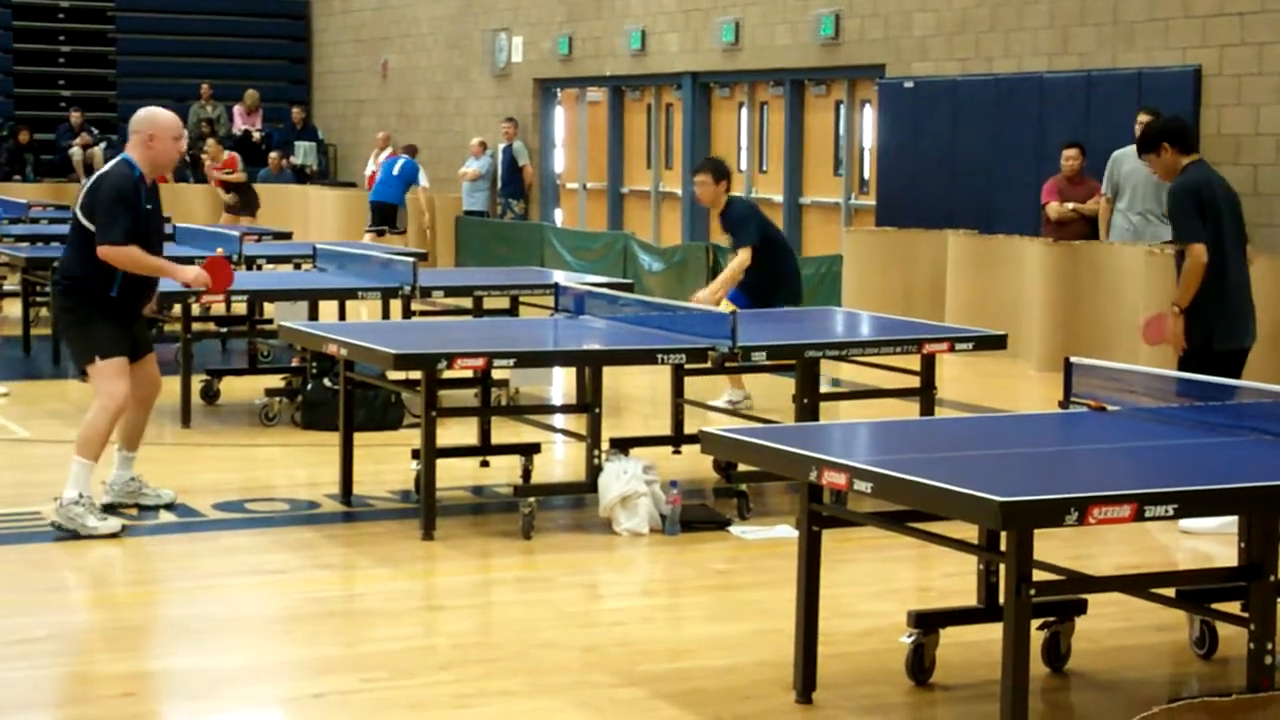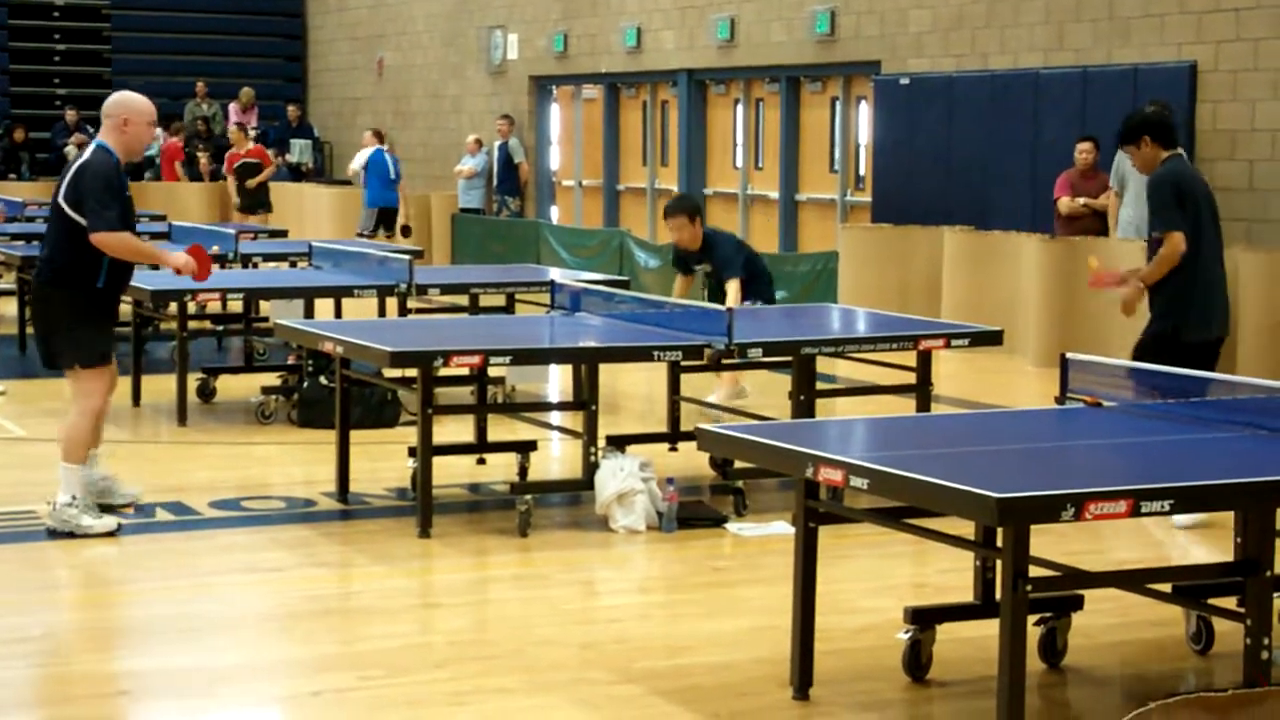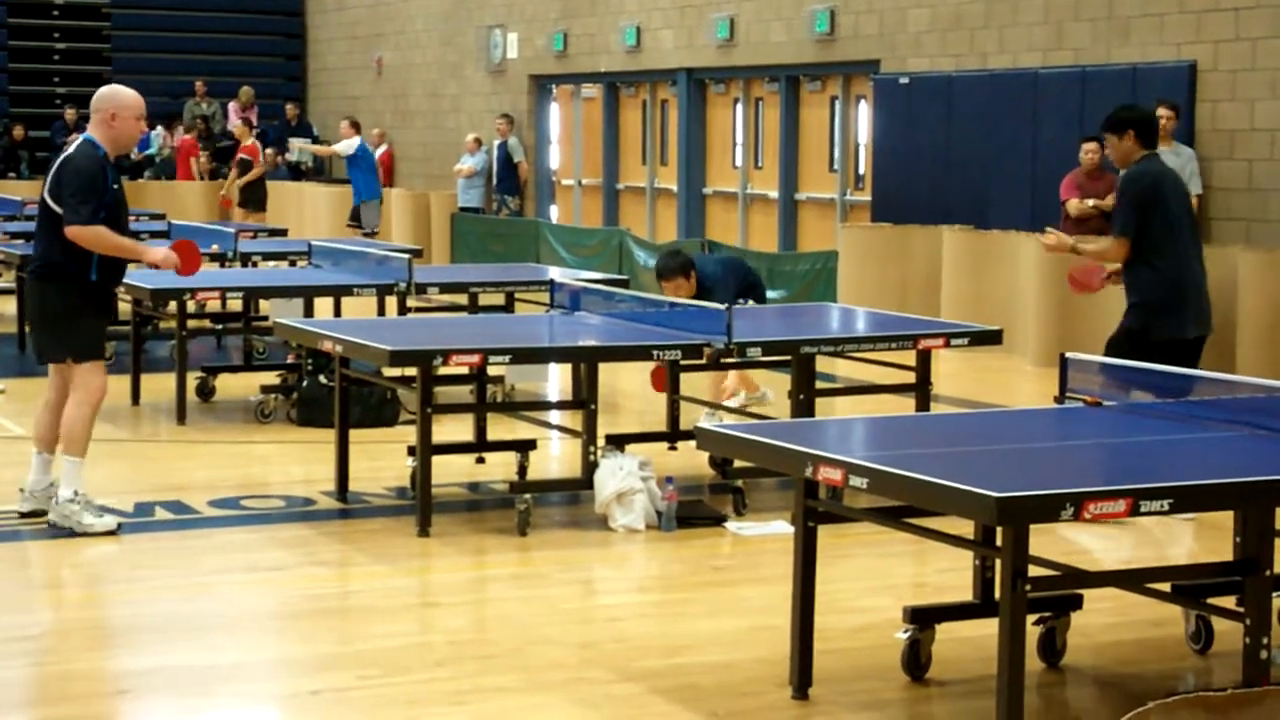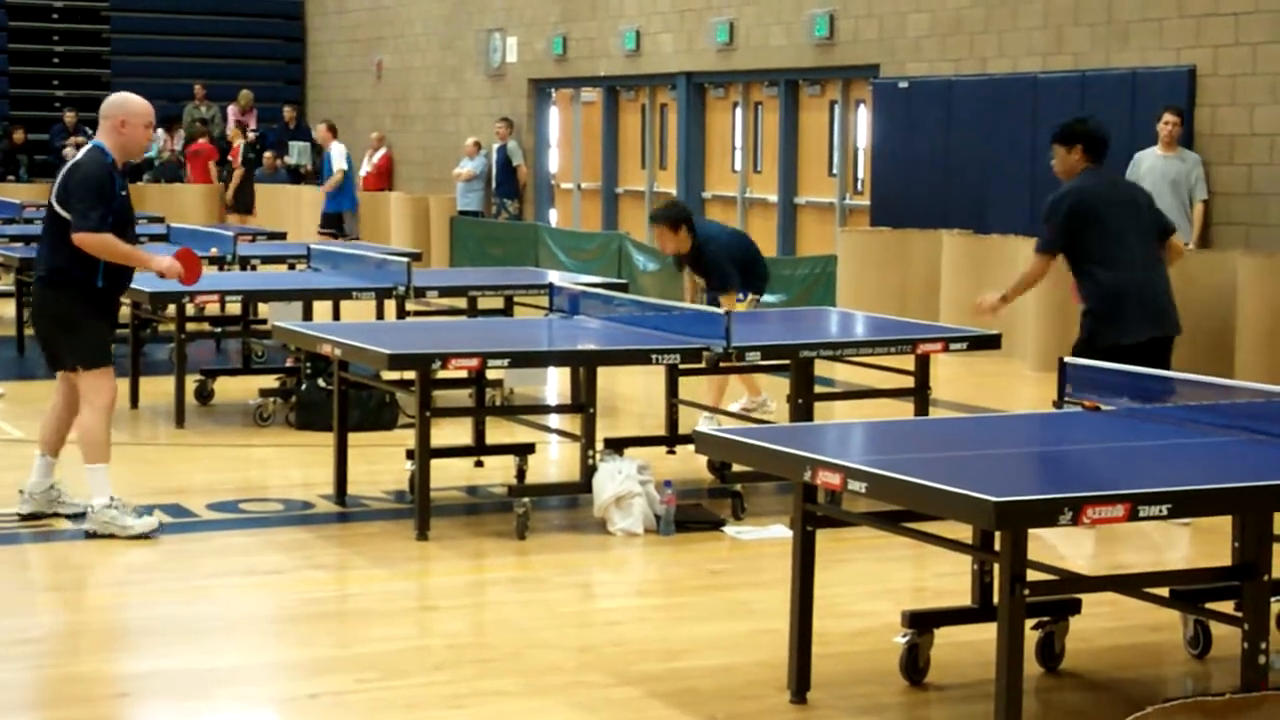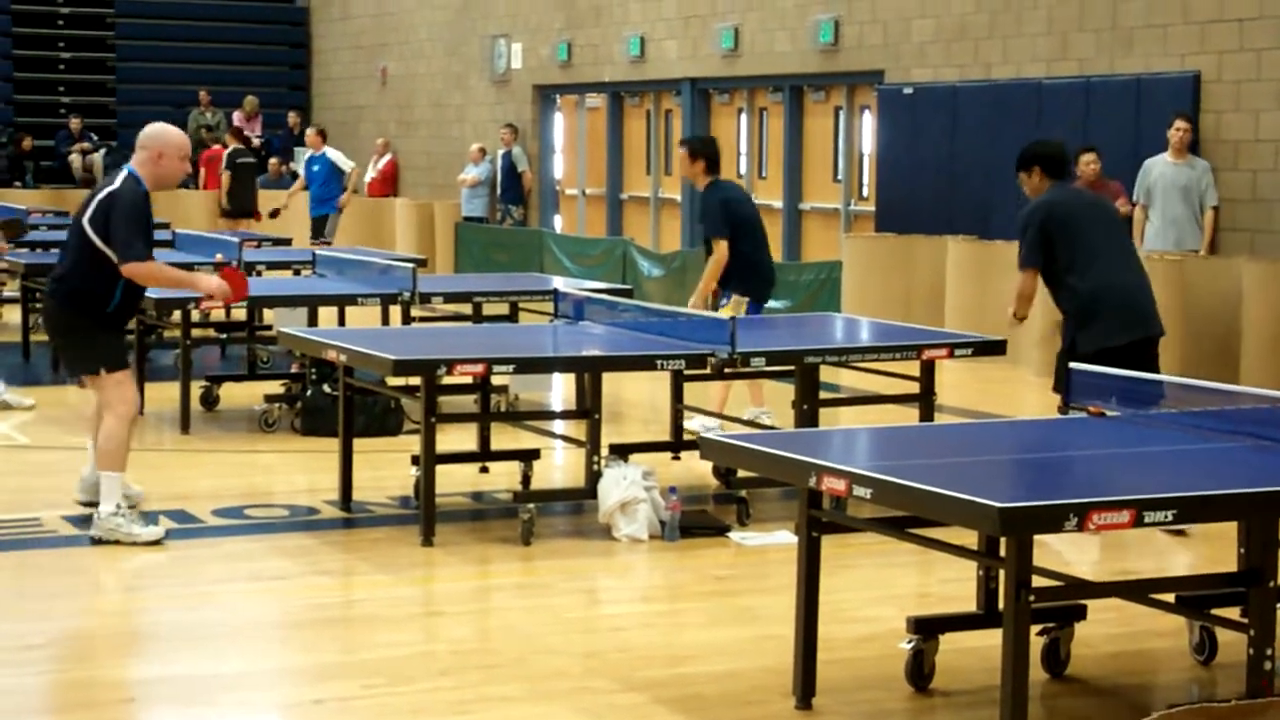
dt=0.3s
person 1, frame 1
left shoulder: (147, 184)
right shoulder: (116, 182)
right elbow: (110, 249)
left wrist: (148, 291)
right wrist: (177, 271)
left hip: (121, 303)
right hip: (85, 304)
left knee: (147, 386)
right knee: (115, 395)
left ankle: (123, 482)
right ankle: (73, 501)
person 1, frame 2
left shoulder: (102, 165)
right shoulder: (99, 168)
right elbow: (104, 236)
right wrist: (166, 258)
left hip: (83, 294)
right hip: (70, 297)
left knee: (103, 383)
right knee: (91, 397)
left ankle: (90, 478)
right ankle: (66, 505)
person 1, frame 3
left shoulder: (96, 161)
right shoulder: (83, 162)
right elbow: (79, 229)
left wrist: (138, 254)
right wrist: (145, 253)
left hip: (76, 291)
right hip: (64, 292)
left knee: (63, 388)
right knee: (90, 388)
left ankle: (38, 489)
right ankle: (68, 499)
person 1, frame 4
left shoulder: (103, 168)
right shoulder: (92, 168)
right elbow: (86, 236)
left wrist: (140, 260)
right wrist: (151, 260)
left hip: (78, 297)
right hip: (70, 299)
left knee: (71, 396)
right knee: (99, 396)
left ankle: (41, 492)
right ankle: (102, 508)
person 1, frame 5
left shoulder: (127, 190)
right shoulder: (127, 197)
right elbow: (135, 266)
right wrist: (197, 282)
left hip: (89, 309)
right hip: (79, 313)
left knee: (116, 396)
right knee: (122, 402)
left ankle: (96, 480)
right ankle: (109, 515)
person 2, frame 1
left shoulder: (1184, 188)
right shoulder: (1220, 185)
left elbow: (1197, 257)
left wrist: (1177, 310)
left hip: (1209, 323)
right hip: (1235, 319)
person 2, frame 2
left shoulder: (1163, 180)
right shoulder: (1192, 178)
left elbow: (1175, 245)
left wrist: (1140, 283)
right wrist: (1144, 273)
left hip: (1184, 312)
right hip: (1209, 312)
person 2, frame 3
left shoulder: (1135, 179)
right shoulder: (1170, 178)
left elbow: (1117, 250)
left wrist: (1071, 246)
right wrist: (1125, 271)
left hip: (1155, 309)
right hip: (1192, 310)
person 2, frame 4
left shoulder: (1068, 196)
right shoulder: (1136, 192)
left elbow: (1039, 268)
right elbow: (1176, 248)
left wrist: (1001, 298)
left hip: (1111, 318)
right hip: (1160, 317)
person 2, frame 5
left shoulder: (1038, 211)
right shoulder: (1101, 205)
left elbow: (1028, 286)
left wrist: (1018, 314)
left hip: (1092, 327)
right hip: (1142, 320)
person 3, frame 1
left shoulder: (742, 212)
right shoulder: (724, 214)
left elbow: (744, 258)
left wrist: (711, 290)
right wrist: (723, 290)
left hip: (780, 283)
right hip: (753, 282)
right ankle: (738, 394)
person 3, frame 2
left shoulder: (722, 246)
right shoulder: (682, 246)
left elbow: (734, 289)
right elbow: (684, 279)
left hip: (755, 293)
right hip: (721, 293)
left ankle: (722, 401)
right ankle: (732, 387)
person 3, frame 3
left shoulder: (714, 286)
right shoulder: (675, 284)
left wrist: (732, 377)
left hip: (748, 294)
left ankle: (712, 414)
right ankle: (754, 392)
person 3, frame 4
left shoulder: (713, 251)
right shoulder: (685, 241)
left elbow: (730, 309)
right elbow: (690, 272)
left hip: (748, 280)
right hip: (724, 282)
left ankle: (710, 418)
right ankle: (757, 399)
person 3, frame 5
left shoulder: (714, 200)
right shoulder: (727, 190)
left elbow: (721, 253)
left wrist: (699, 295)
right wrist: (711, 287)
left hip: (746, 282)
right hip: (754, 276)
left ankle: (713, 419)
right ankle: (758, 411)
